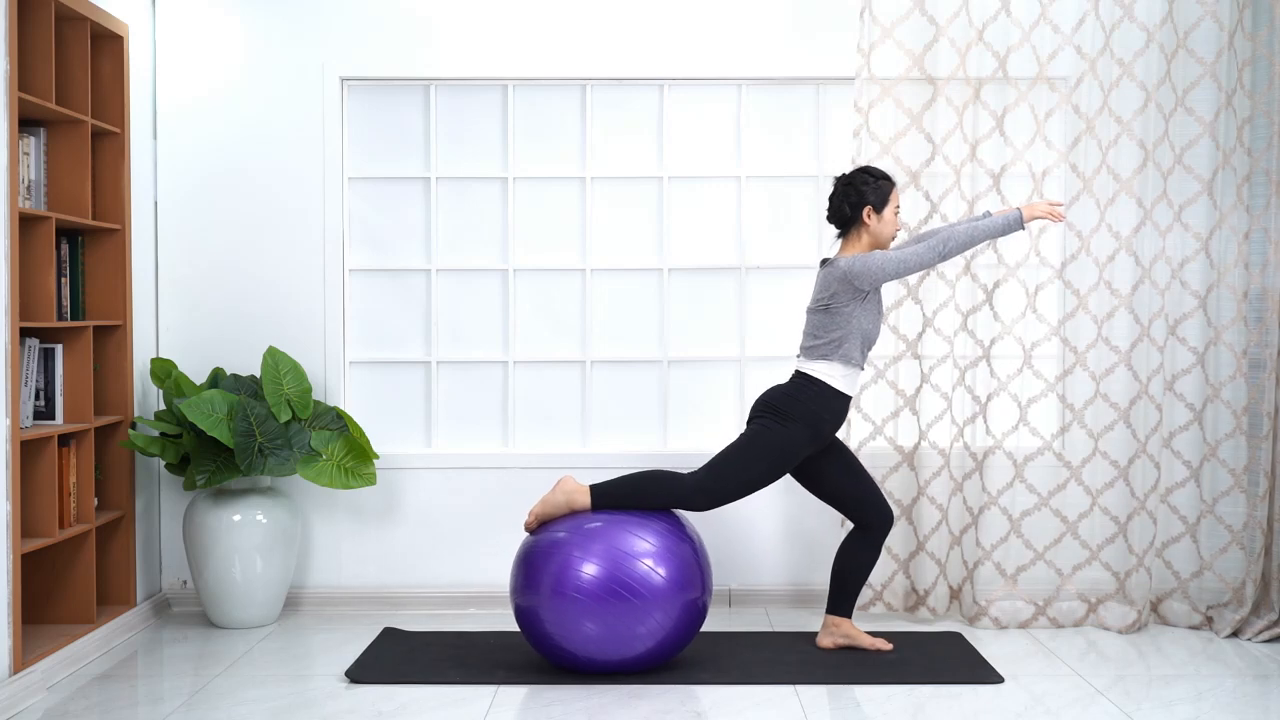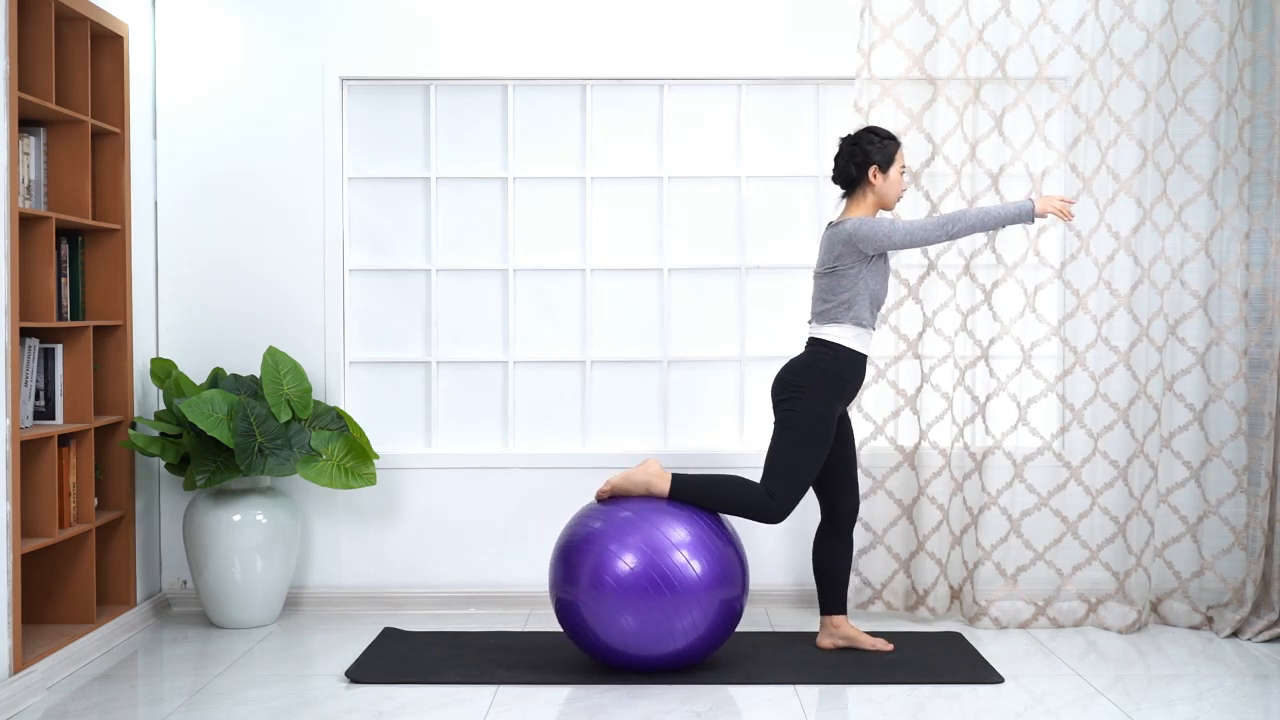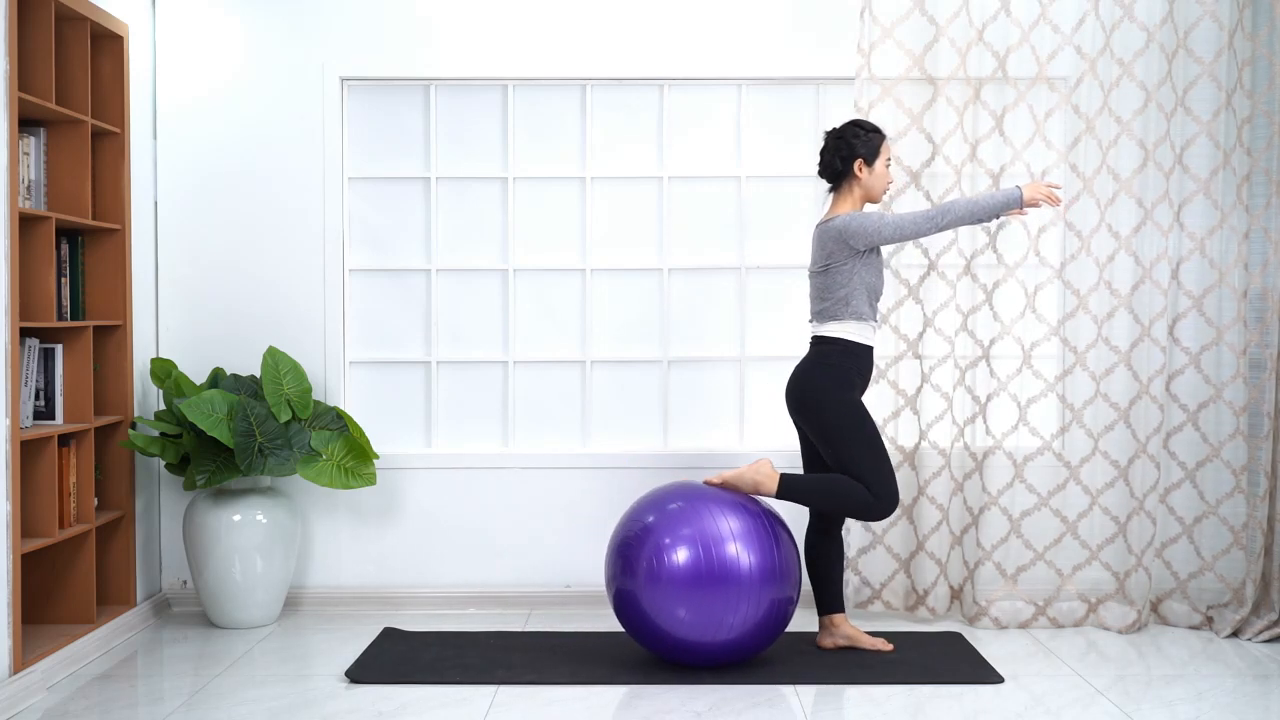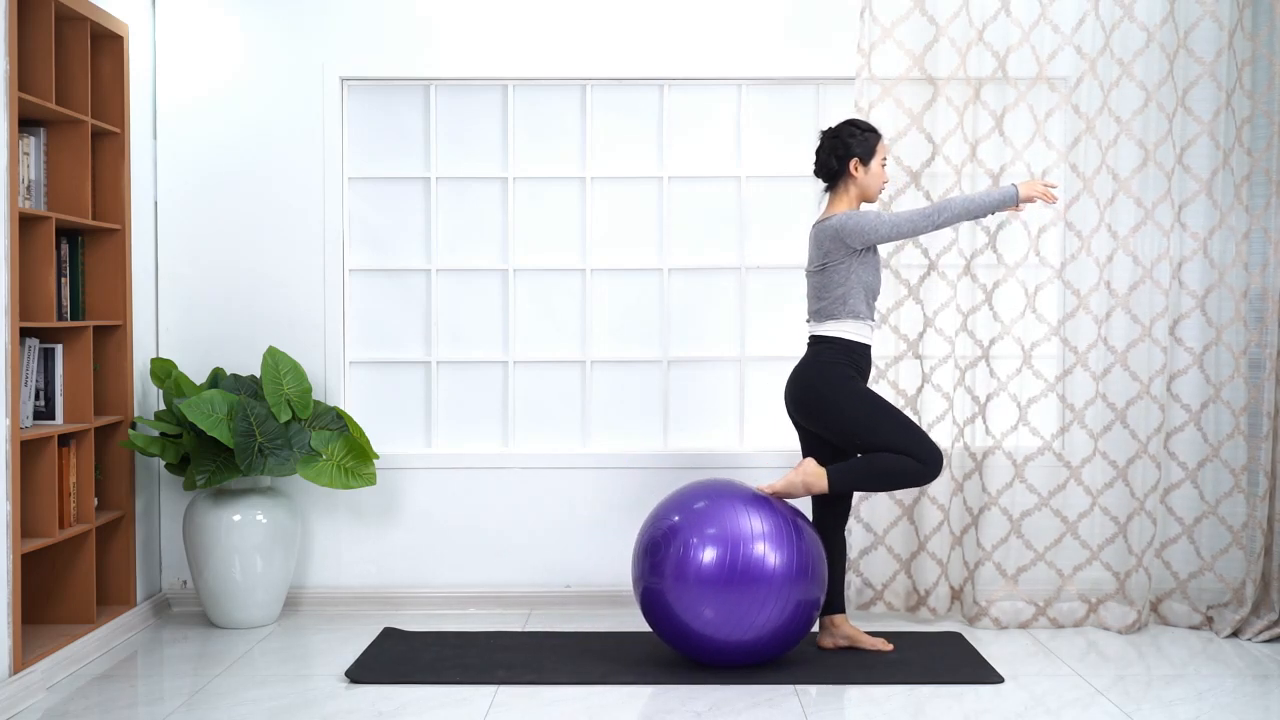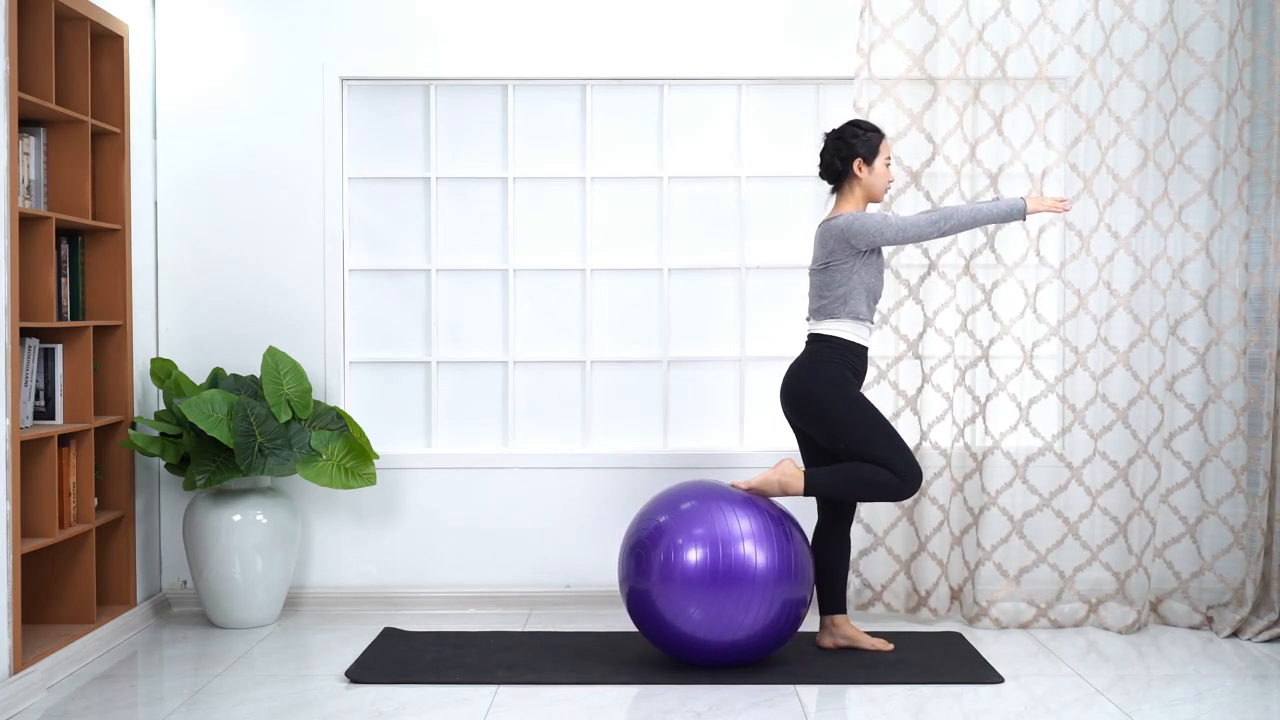
dt=1s
person 1, frame 1
left shoulder: (856, 266)
right shoulder: (852, 271)
left elbow: (929, 244)
right elbow: (937, 250)
left wrist: (999, 215)
right wrist: (1017, 217)
left hip: (808, 424)
right hip: (794, 416)
left knee: (875, 517)
right knee: (698, 490)
left ankle: (837, 626)
right ankle: (579, 496)
person 1, frame 2
left shoulder: (856, 230)
right shoulder: (857, 232)
left elbow: (935, 229)
right elbow: (941, 229)
left wrist: (1015, 212)
right wrist: (1027, 208)
left hip: (823, 388)
right hip: (815, 384)
left knee: (841, 511)
right knee: (774, 501)
left ankle: (835, 626)
right ankle: (658, 482)
person 1, frame 3
left shoulder: (846, 226)
right shoulder: (847, 227)
left elbow: (924, 224)
right elbow: (934, 220)
left wrist: (1000, 206)
right wrist: (1014, 196)
left hip: (824, 382)
right hip: (828, 382)
left knee: (829, 512)
right knee: (878, 499)
left ankle: (834, 626)
right ankle: (768, 481)
person 1, frame 4
left shoulder: (844, 225)
right shoulder: (843, 226)
left elbow: (922, 219)
right elbow: (930, 218)
left wrist: (999, 202)
right wrist: (1011, 193)
left hip: (824, 382)
right hip: (829, 380)
left knee: (832, 512)
right knee: (924, 461)
left ankle: (834, 625)
right ankle: (813, 477)
person 1, frame 5
left shoulder: (849, 226)
right shoulder: (848, 226)
left elbow: (927, 221)
right elbow: (936, 224)
left wrist: (1003, 205)
right wrist: (1021, 207)
left hip: (821, 381)
right hip: (823, 380)
left knee: (838, 508)
right knee: (902, 477)
left ankle: (834, 624)
right ankle: (791, 481)
